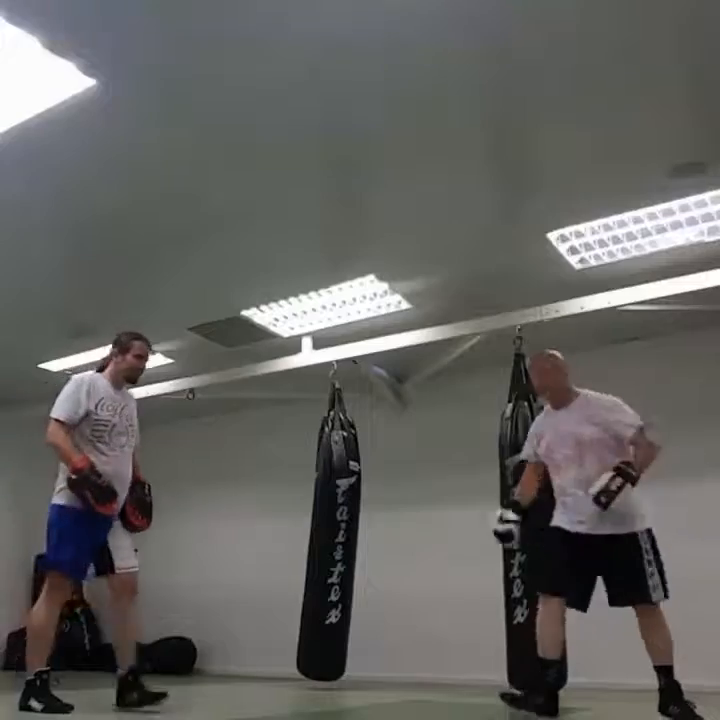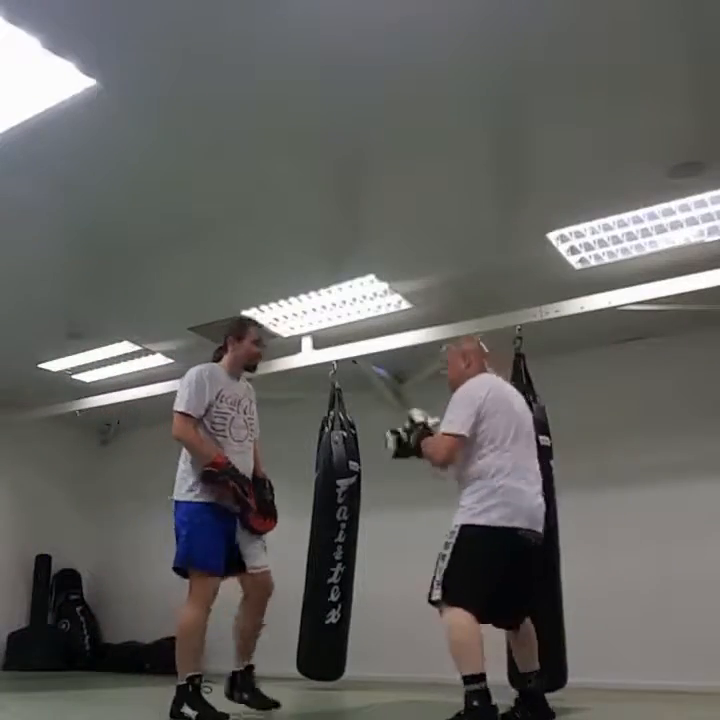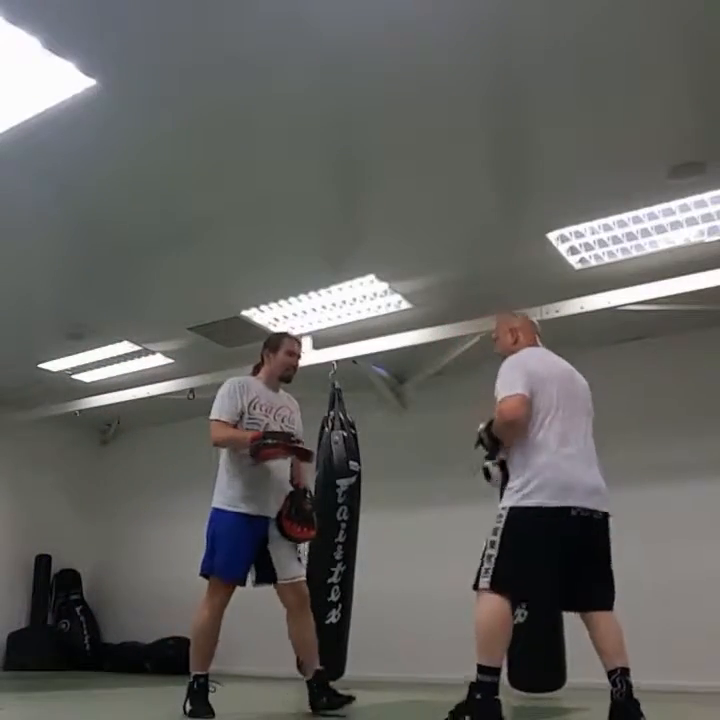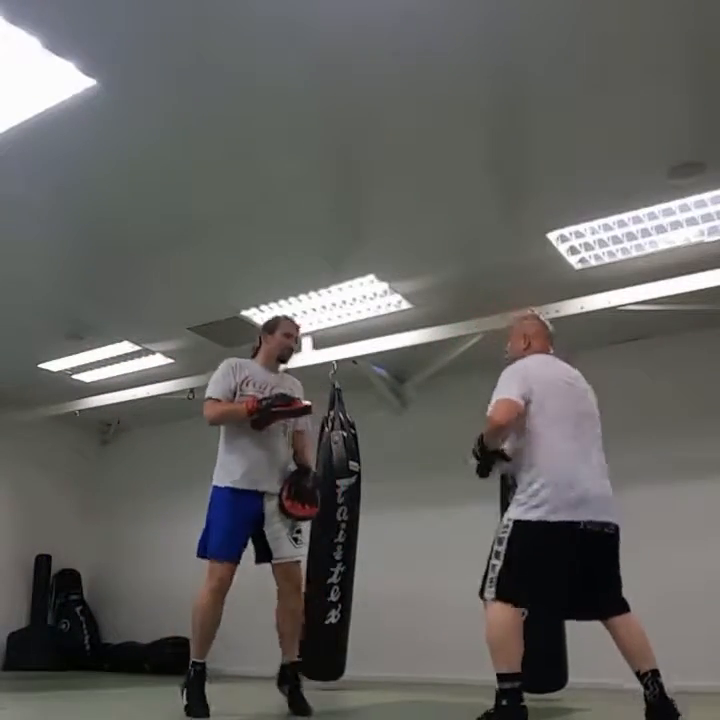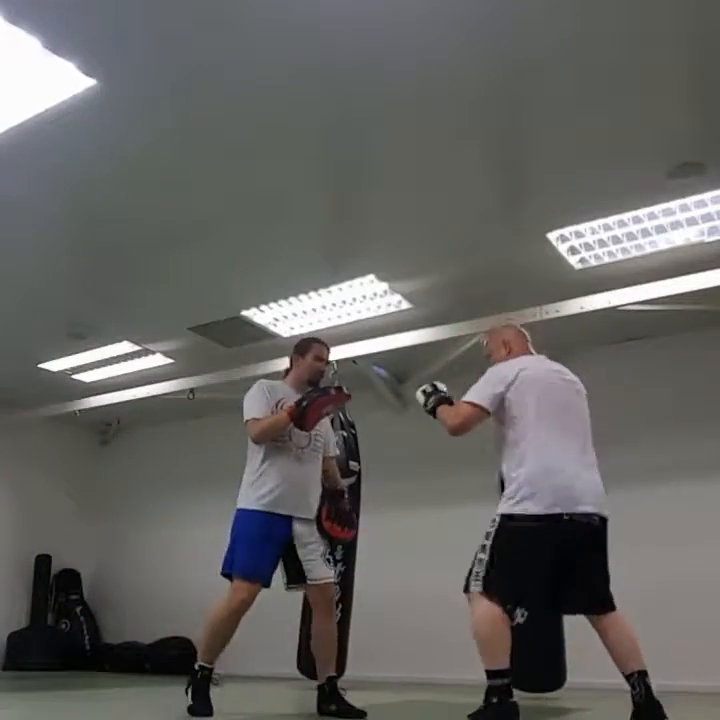
dt=1s
person 1, frame 1
left shoulder: (604, 407)
right shoulder: (540, 425)
left elbow: (649, 444)
right elbow: (532, 475)
left wrist: (625, 476)
right wrist: (514, 508)
left hip: (623, 524)
right hip: (569, 526)
left knee: (648, 604)
right knee: (550, 597)
right ankle: (546, 689)
person 1, frame 2
left shoulder: (472, 391)
right shoulder: (511, 396)
left elbow: (443, 454)
left wrist: (422, 438)
right wrist: (427, 437)
left hip: (489, 516)
right hip: (526, 517)
left knee: (454, 602)
right knee: (512, 613)
person 1, frame 3
left shoulder: (519, 363)
right shoulder: (573, 374)
left elbow: (511, 414)
left wrist: (491, 436)
left hip: (538, 497)
right hip: (589, 499)
left knee: (494, 591)
right knee: (596, 605)
person 1, frame 4
left shoulder: (519, 372)
right shoulder: (578, 380)
left elbow: (501, 419)
left wrist: (485, 449)
right wrist: (513, 451)
left hip: (543, 507)
right hip: (598, 511)
left knee: (500, 597)
right knee: (613, 607)
person 1, frame 5
left shoulder: (506, 372)
right shoulder: (569, 378)
left elbow: (458, 422)
left wrist: (436, 401)
left hip: (532, 505)
right hip: (586, 506)
left knee: (486, 595)
right knee: (601, 608)
person 2, frame 1
left shoulder: (128, 400)
right shoulder: (84, 384)
right elbow: (55, 432)
left wrist: (140, 485)
right wrist: (84, 470)
left hip: (114, 508)
right hip: (78, 504)
left knee: (127, 587)
right knee: (57, 590)
left ankle: (128, 682)
right ankle: (35, 684)
person 2, frame 2
left shoulder: (248, 391)
right shoulder: (202, 376)
right elbow: (181, 429)
left wrist: (261, 482)
right wrist: (222, 467)
right hip: (202, 499)
left knee: (261, 585)
right knee: (204, 590)
left ankle: (241, 677)
person 2, frame 3
left shoulder: (291, 404)
right shoulder: (238, 387)
right elbow: (218, 434)
right wrist: (259, 439)
left hip: (278, 513)
right hip: (235, 508)
left knee: (297, 597)
right knee: (218, 594)
left ankle: (318, 686)
right ankle: (197, 688)
person 2, frame 4
left shoulder: (293, 386)
right shoulder: (232, 369)
left elbow: (300, 439)
right elbow: (212, 413)
left wrist: (307, 474)
right wrist: (256, 407)
left hip: (277, 494)
right hip: (234, 488)
left knee: (291, 580)
right knee: (218, 578)
left ankle: (290, 672)
right ankle: (196, 674)
person 2, frame 5
right shoulder: (265, 389)
left elbow: (328, 464)
right elbow: (257, 432)
left wrist: (339, 495)
right wrist: (297, 410)
left hip: (306, 516)
right hip: (261, 509)
left knee: (325, 599)
right knee: (240, 596)
right ankle: (200, 677)
